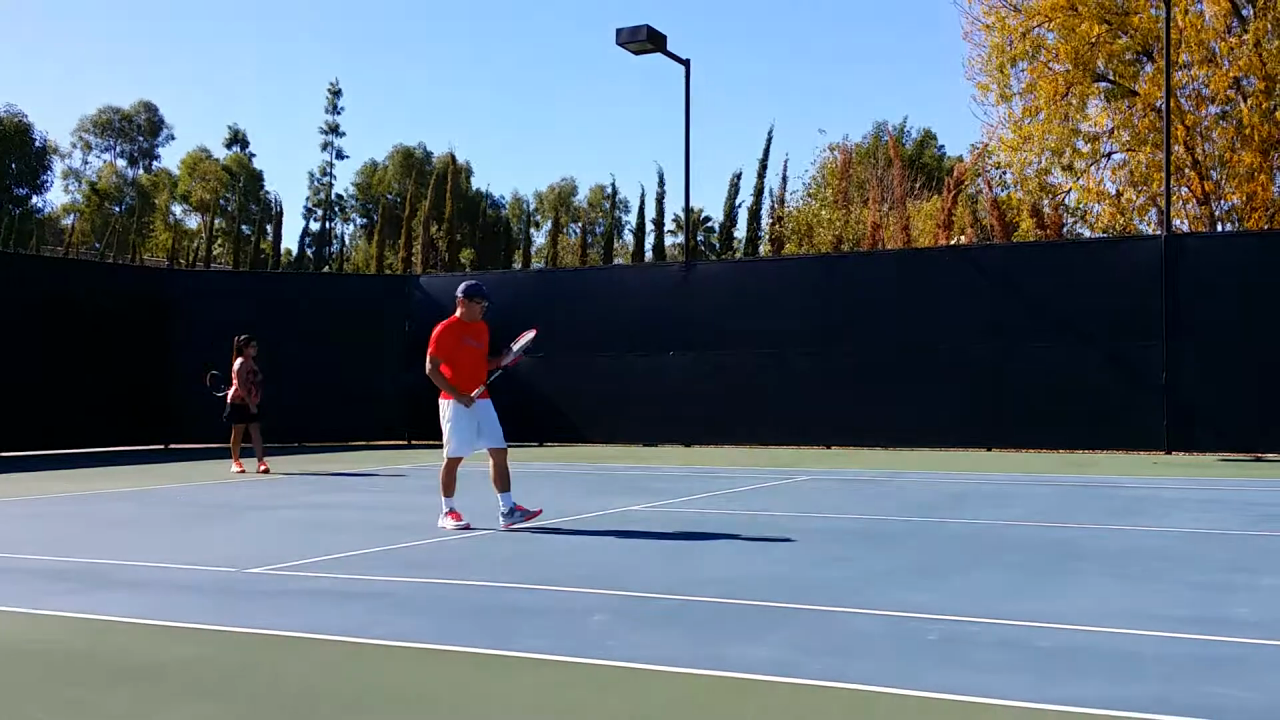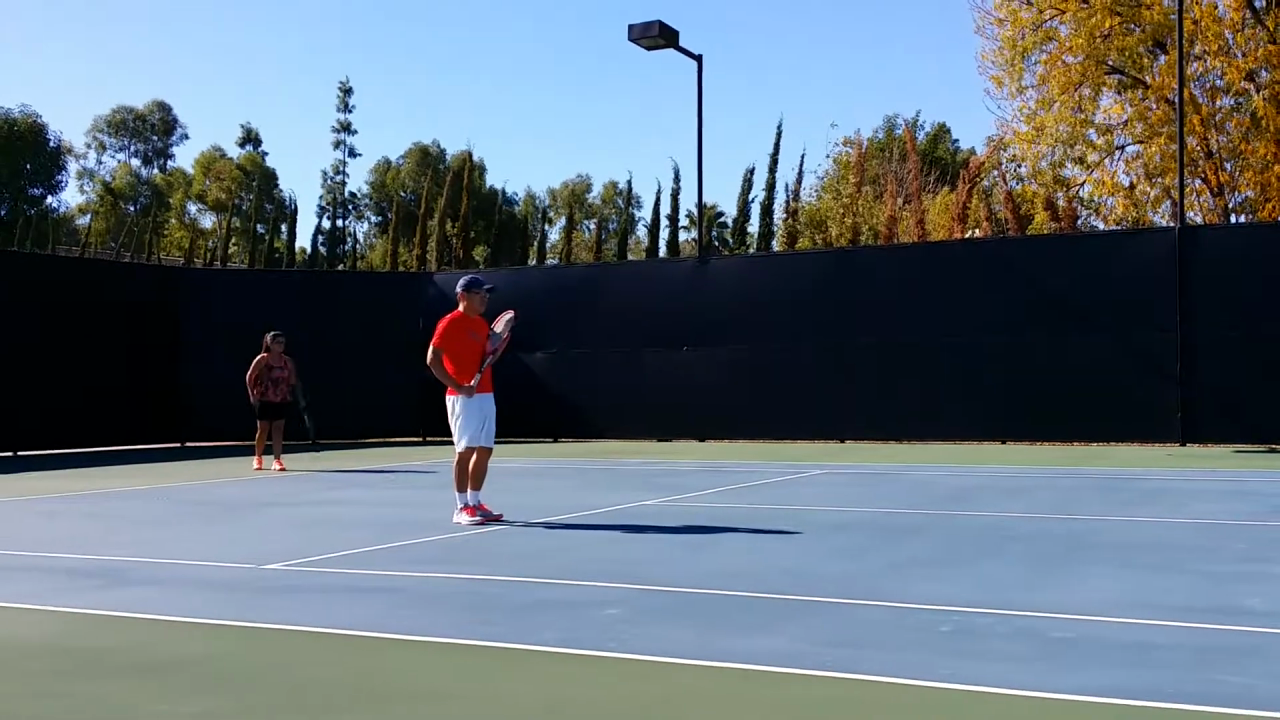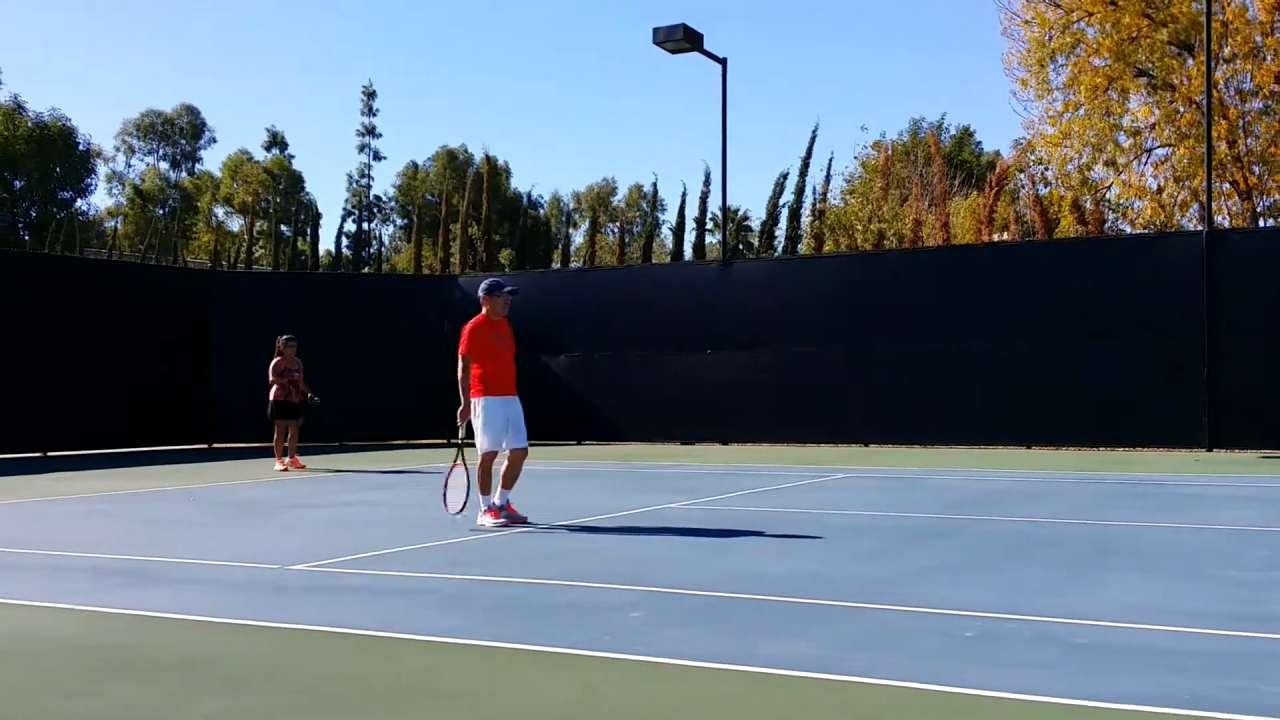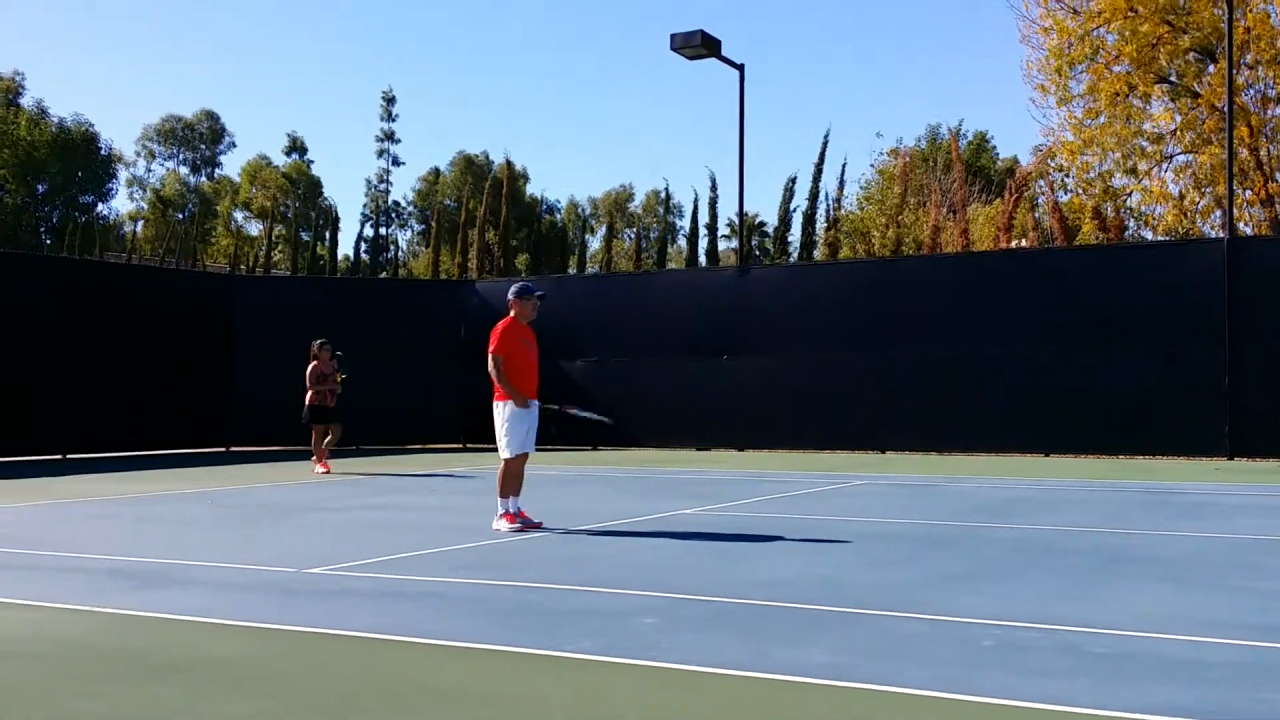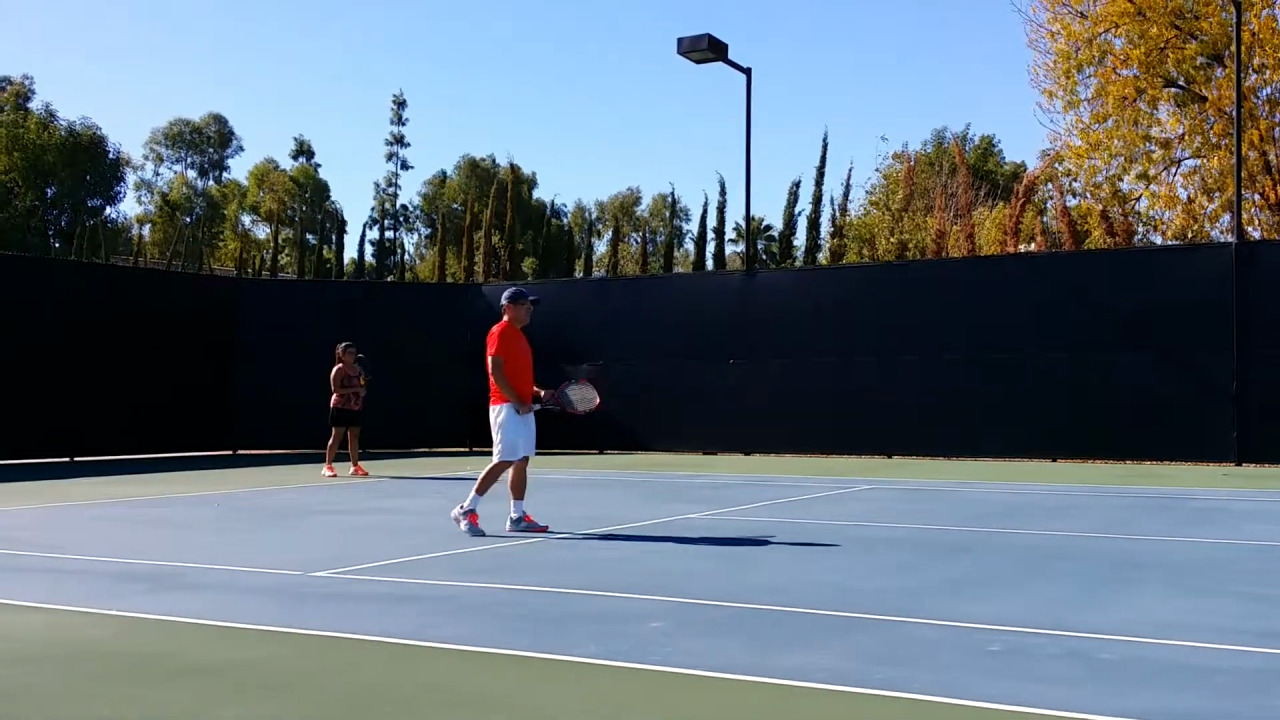
dt=1s
person 1, frame 1
left shoulder: (482, 328)
right shoulder: (445, 330)
right elbow: (431, 368)
left wrist: (503, 360)
right wrist: (458, 395)
left hip: (482, 401)
right hip: (455, 403)
left knee: (499, 452)
right knee: (454, 457)
left ankle: (508, 509)
right ankle: (447, 513)
person 1, frame 2
left shoulder: (482, 324)
right shoulder: (450, 323)
right elbow: (432, 359)
right wrist: (457, 386)
left hip: (486, 395)
right hip: (463, 397)
left knee: (484, 451)
right knee: (465, 451)
left ankle: (474, 503)
right ankle: (461, 508)
person 1, frame 3
left shoulder: (505, 326)
right shoulder: (475, 327)
right elbow: (464, 366)
right wrist: (465, 403)
left hip: (510, 398)
right hip: (487, 399)
left knee: (519, 452)
right knee: (489, 453)
left ankle: (501, 504)
right ankle: (486, 510)
person 1, frame 4
left shoulder: (528, 331)
right shoulder: (504, 329)
right elbow: (494, 367)
right wrist: (515, 397)
left hip: (529, 404)
right hip: (510, 404)
left knee: (521, 458)
right knee: (510, 458)
left ankle: (515, 511)
right ankle: (502, 515)
person 1, frame 5
left shoulder: (520, 336)
right shoulder: (500, 332)
right elbow: (495, 371)
left wrist: (539, 392)
right wrist: (518, 401)
left hip: (523, 408)
right hip: (506, 407)
left knee: (521, 461)
right knee: (503, 461)
left ankle: (517, 516)
right ankle: (466, 510)
